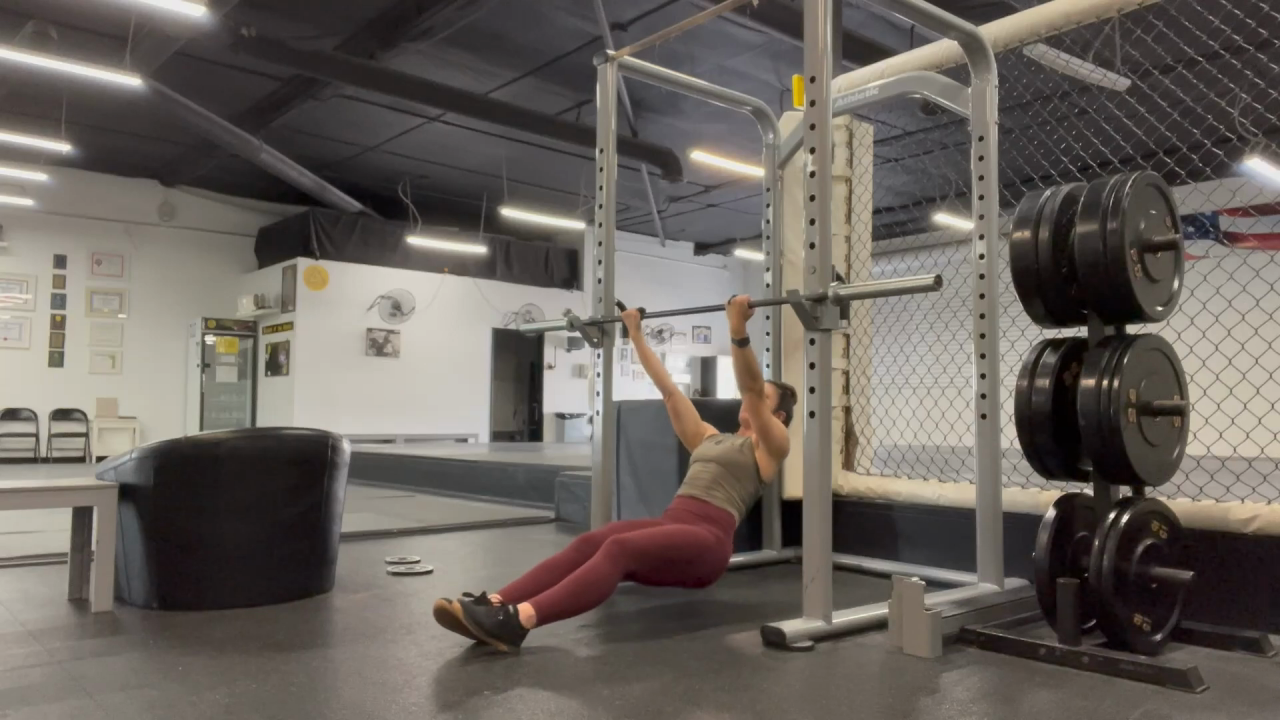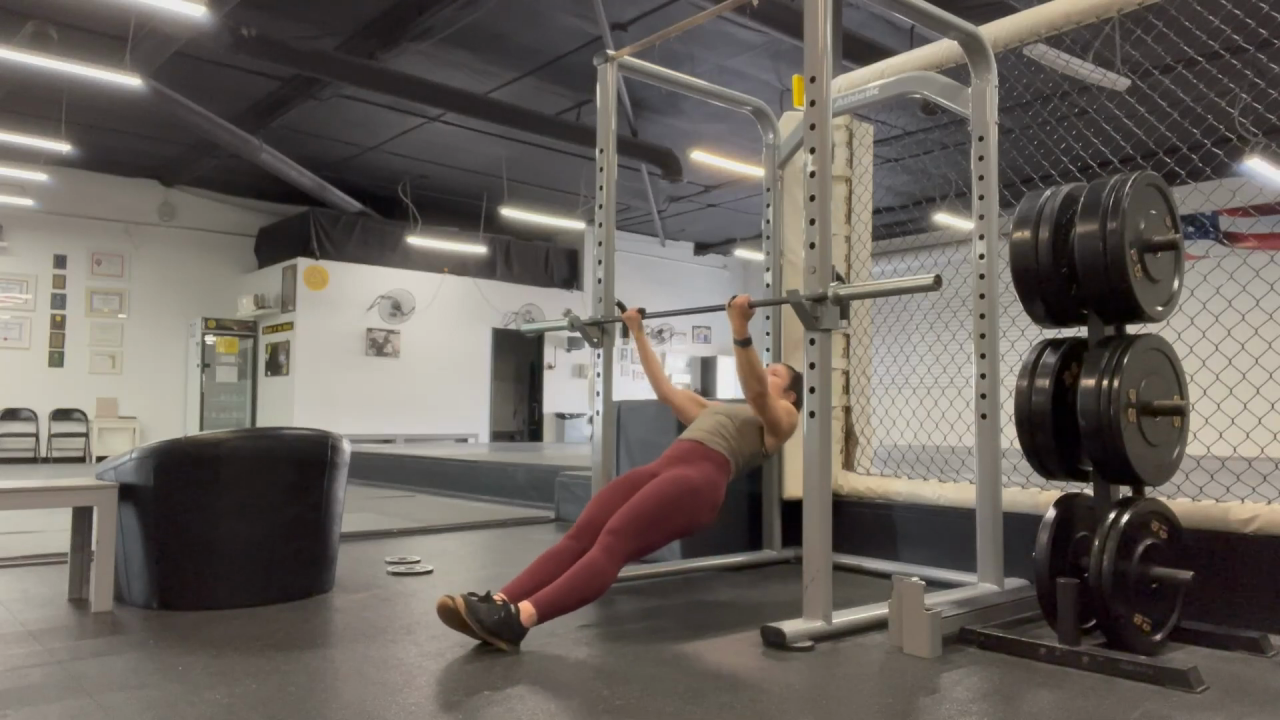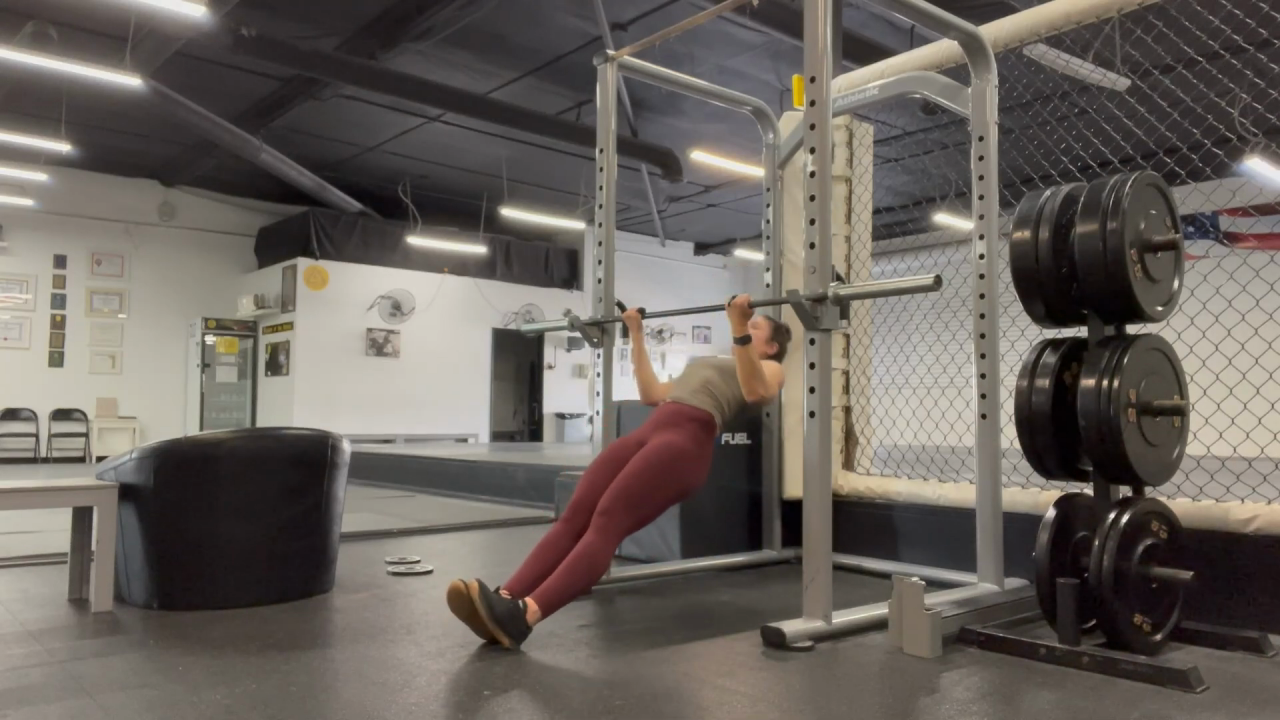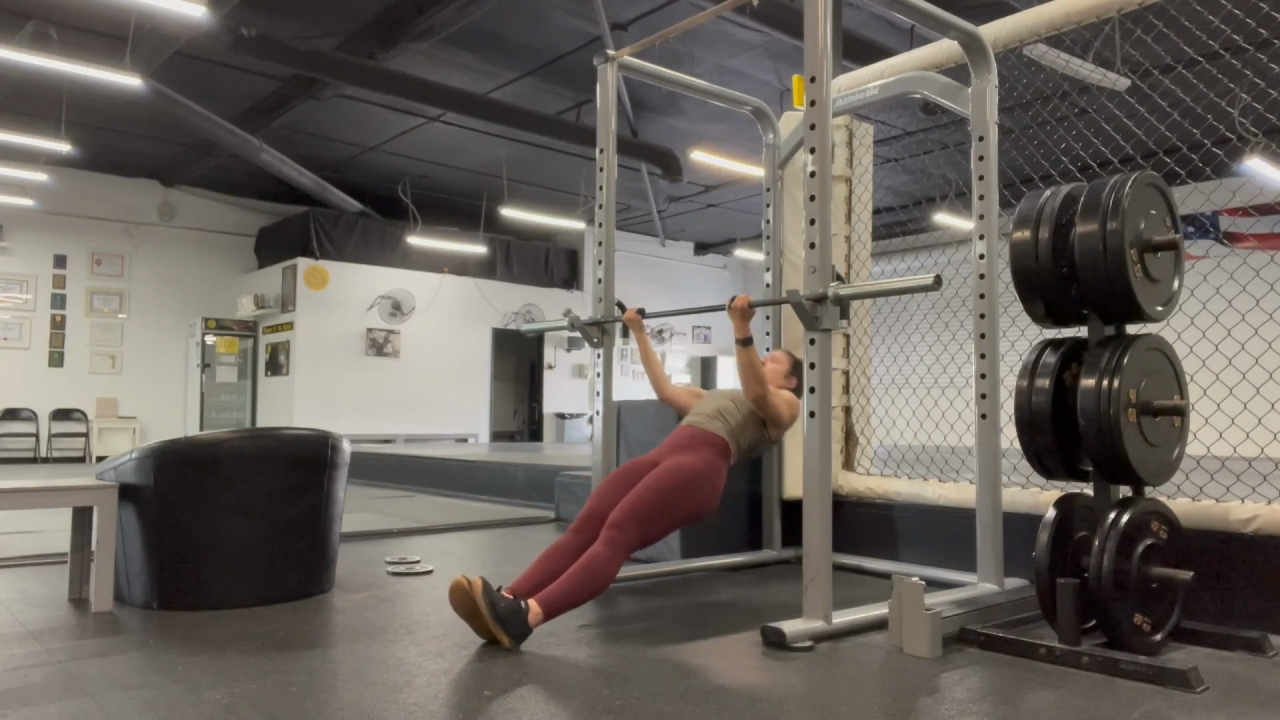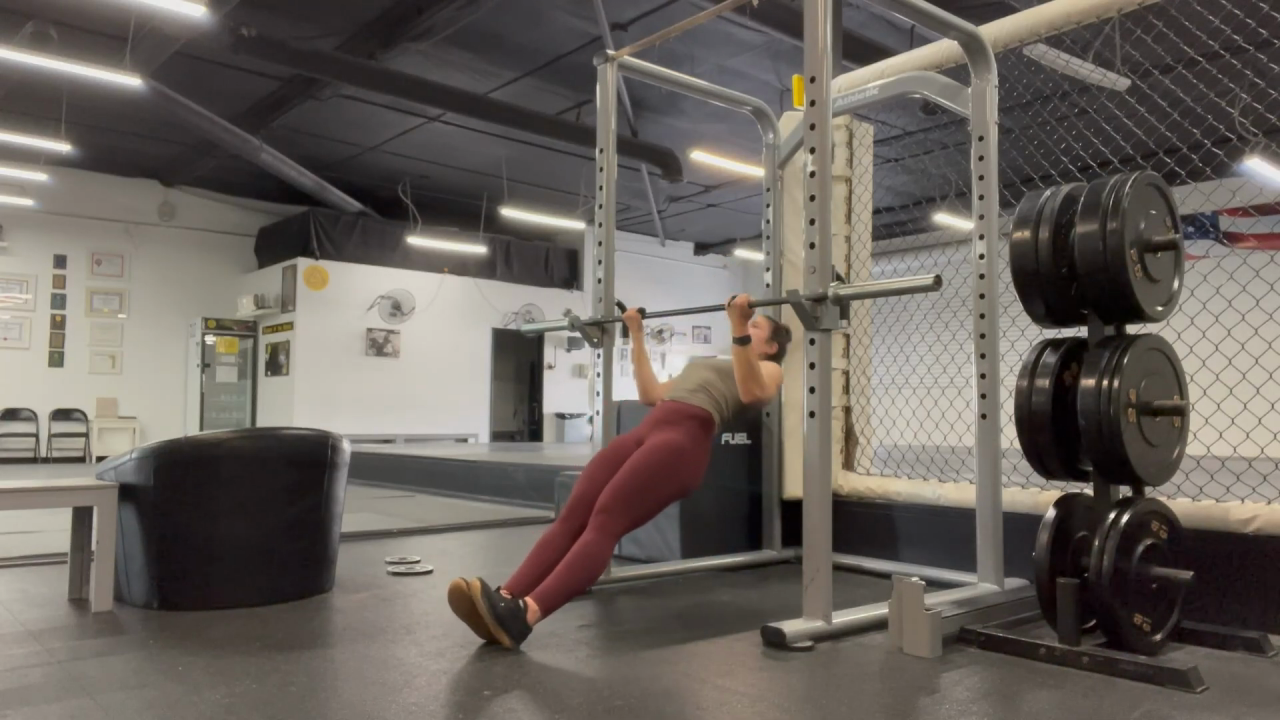
dt=1s
person 1, frame 1
left shoulder: (770, 446)
right shoulder: (709, 437)
left elbow: (754, 389)
right elbow: (669, 391)
left wrist: (738, 331)
right wrist: (637, 335)
left hip: (707, 540)
right hip: (671, 526)
left knee: (619, 550)
right knee: (587, 545)
left ankle: (517, 621)
right ankle: (493, 606)
person 1, frame 2
left shoulder: (781, 418)
right shoulder: (718, 409)
left elbow: (757, 394)
right elbow: (666, 391)
left wrist: (741, 331)
right wrist: (639, 334)
left hip: (699, 479)
right hip: (661, 468)
left knee: (613, 543)
right knee: (580, 537)
left ankle: (517, 620)
right ankle: (497, 605)
person 1, frame 3
left shoulder: (769, 367)
right shoulder: (708, 366)
left elbow: (756, 394)
right elbow: (651, 394)
left wrist: (742, 330)
right wrist: (637, 335)
left hip: (686, 439)
right hip: (647, 431)
left knee: (605, 523)
right knee: (574, 518)
left ankle: (523, 616)
right ankle: (506, 599)
person 1, frame 4
left shoulder: (783, 406)
right shoulder: (717, 398)
left elbow: (757, 392)
right elbow: (666, 391)
left wrist: (743, 330)
right wrist: (640, 334)
left hip: (701, 466)
right hip: (661, 455)
left knee: (615, 536)
right knee: (582, 530)
left ankle: (524, 618)
right ankle: (507, 601)
person 1, frame 5
left shoulder: (767, 368)
right shoulder: (706, 366)
left elbow: (751, 395)
right elbow: (650, 394)
left wrist: (741, 332)
right wrist: (638, 335)
left hip: (685, 438)
right hip: (645, 430)
left knee: (604, 521)
right knee: (572, 516)
left ankle: (524, 616)
right ankle: (506, 599)
